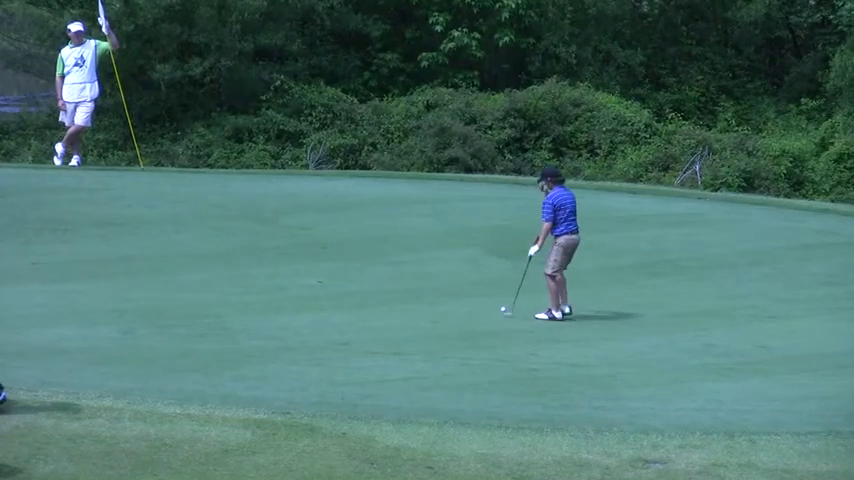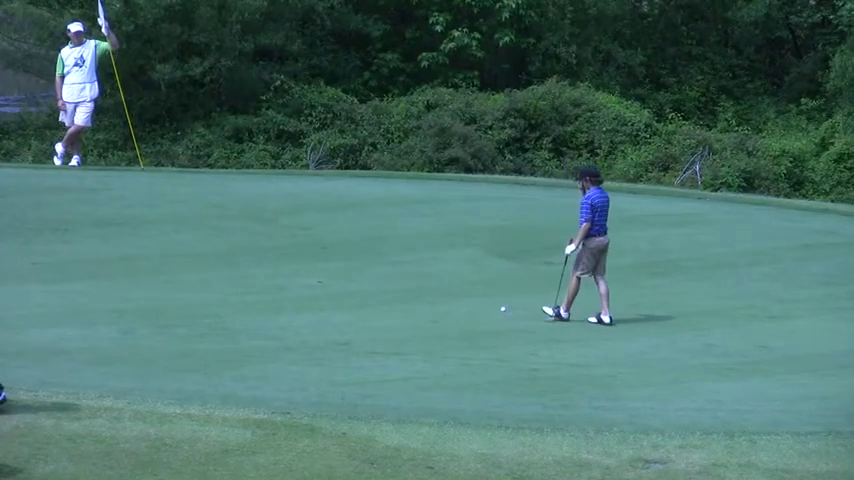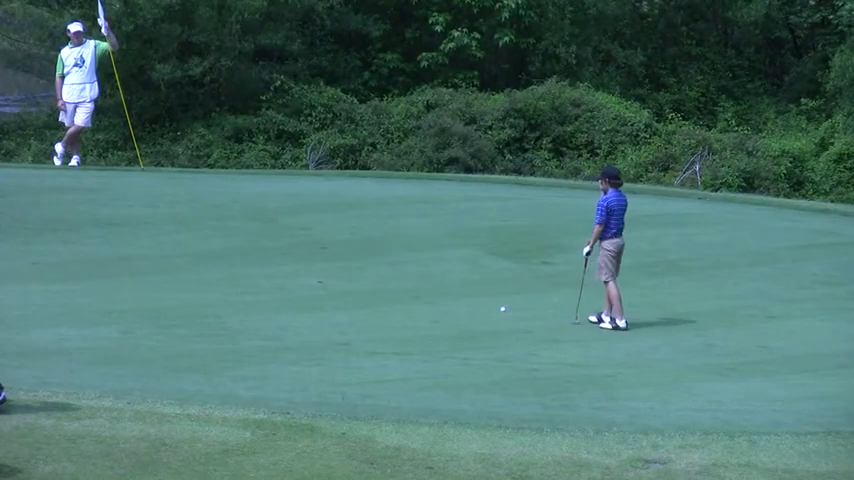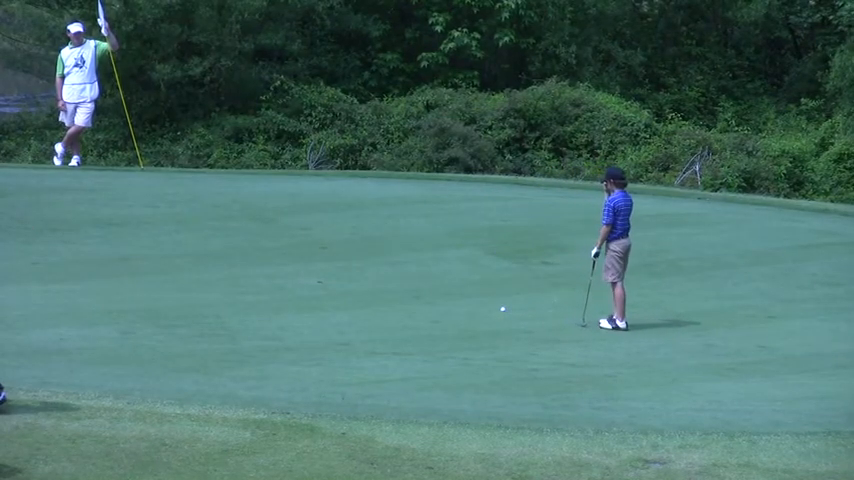
dt=0.5s
person 1, frame 1
left shoulder: (550, 198)
right shoulder: (569, 193)
left elbow: (547, 224)
left wrist: (538, 245)
left hip: (562, 239)
right hip: (574, 237)
left knee: (551, 274)
right knee: (558, 272)
left ankle: (555, 311)
right ankle: (564, 305)
person 1, frame 2
left shoulder: (588, 198)
right shoulder: (604, 195)
left elbow: (586, 224)
left wrist: (575, 244)
right wrist: (583, 191)
left hip: (592, 241)
right hip: (604, 239)
left knee: (577, 275)
right knee: (600, 276)
left ankle: (563, 311)
right ankle: (605, 314)
person 1, frame 3
left shoulder: (605, 200)
right shoulder: (623, 198)
left elbow: (599, 226)
left wrist: (590, 245)
right wrist: (603, 192)
left hip: (608, 243)
right hip: (618, 240)
left knee: (609, 281)
right knee: (610, 279)
left ankle: (620, 320)
right ankle: (606, 315)
person 1, frame 4
left shoulder: (612, 201)
right shoulder: (627, 198)
left elbow: (606, 227)
left wrist: (597, 247)
right wrist: (607, 193)
left hip: (615, 243)
right hip: (625, 241)
left knee: (616, 282)
right knee: (615, 280)
left ankle: (620, 321)
right ankle: (617, 316)
person 2, frame 1
left shoulder: (93, 45)
right shoulder: (64, 52)
left elbow: (114, 46)
right elbow: (59, 77)
left wrist: (108, 31)
right wrist: (59, 98)
left hip: (87, 96)
right hip: (68, 97)
left knee: (80, 126)
right knee: (72, 128)
left ankle: (62, 146)
right ankle: (76, 156)
person 2, frame 2
left shoulder: (93, 46)
right shoulder: (64, 52)
left elbow: (114, 46)
right elbow: (59, 77)
left wrist: (107, 32)
right wrist: (59, 98)
left hip: (86, 96)
right hip: (68, 97)
left knee: (80, 126)
right knee: (72, 129)
left ankle: (62, 146)
right ankle: (76, 156)
person 2, frame 3
left shoulder: (93, 46)
right shoulder: (64, 52)
left elbow: (114, 47)
right elbow: (59, 77)
left wrist: (107, 32)
right wrist: (59, 99)
left hip: (86, 97)
right hip: (68, 97)
left knee: (79, 127)
right knee: (72, 128)
left ankle: (61, 147)
right ankle: (76, 156)
person 2, frame 4
left shoulder: (93, 46)
right shoulder: (64, 53)
left elbow: (114, 47)
right elbow: (59, 77)
left wrist: (108, 32)
right wrist: (59, 99)
left hip: (87, 97)
right hip: (68, 97)
left knee: (80, 127)
right knee: (72, 128)
left ankle: (61, 147)
right ankle: (76, 156)
